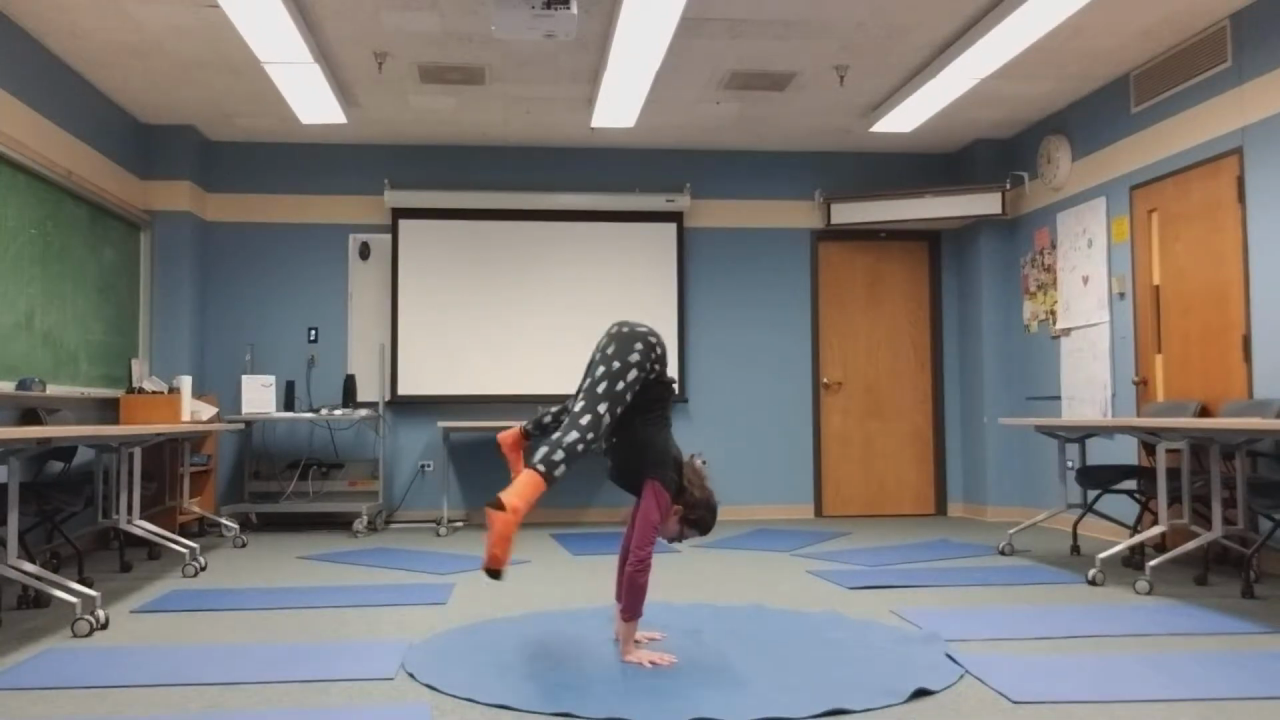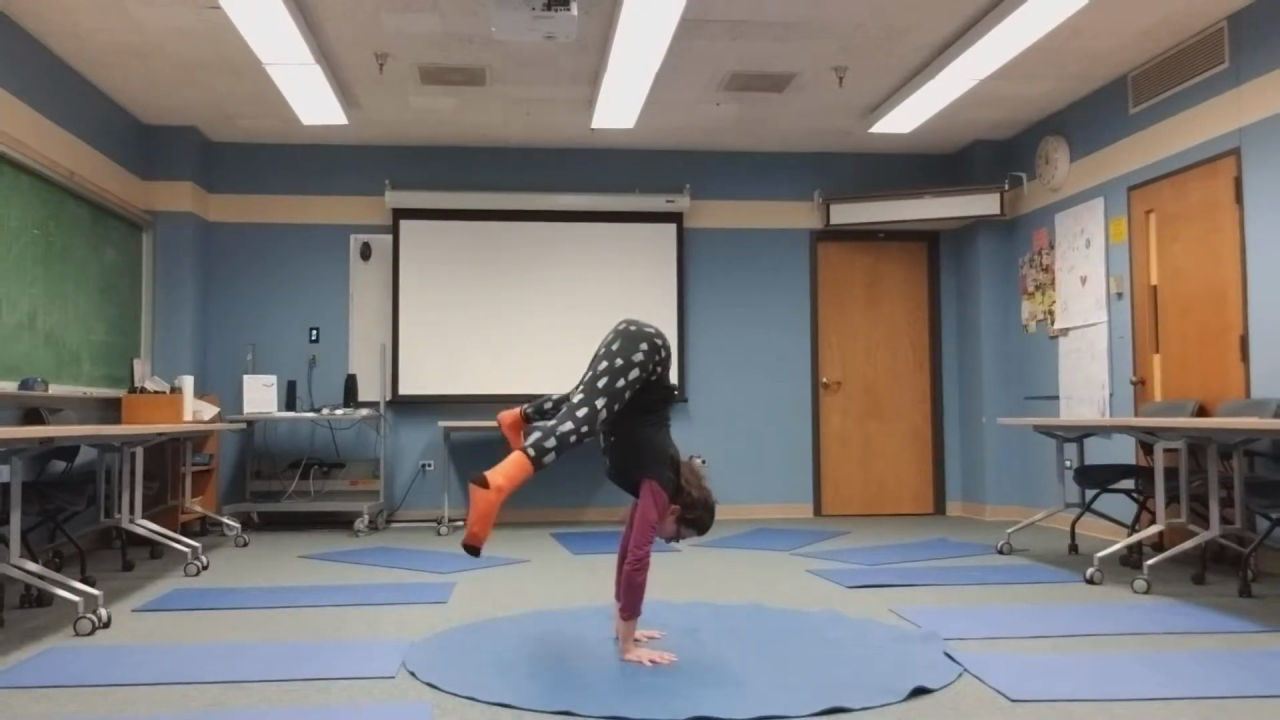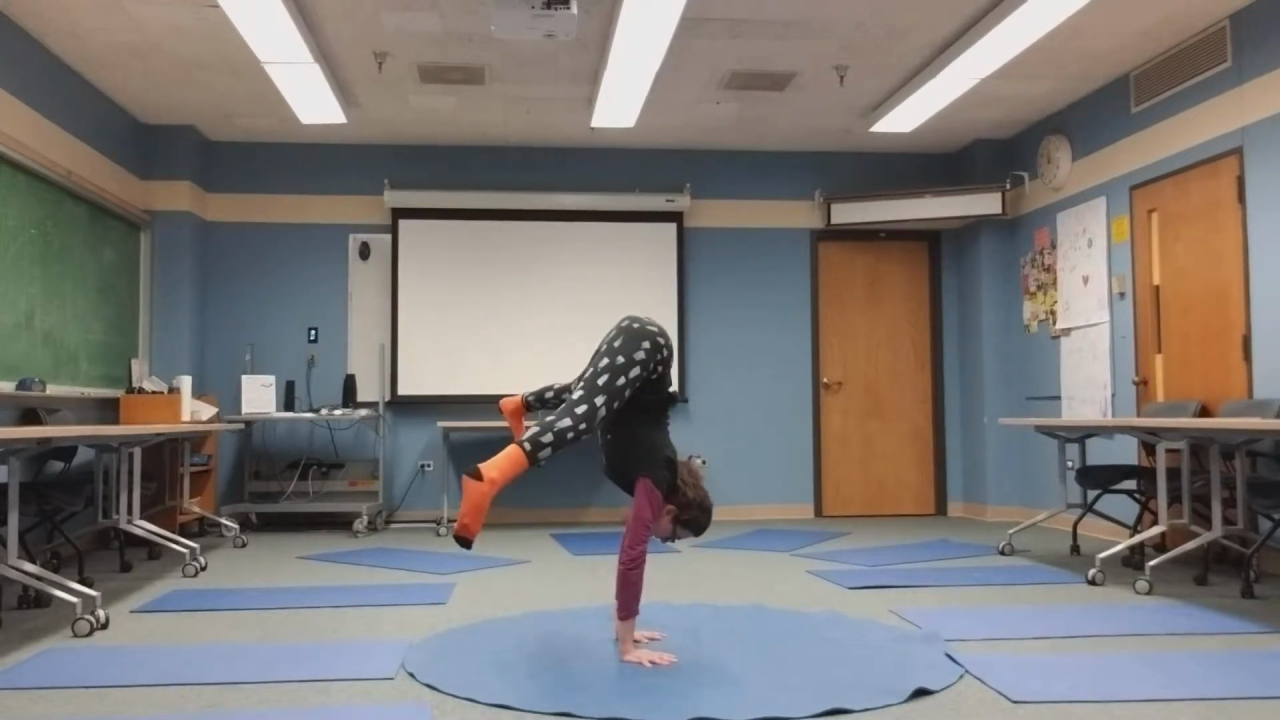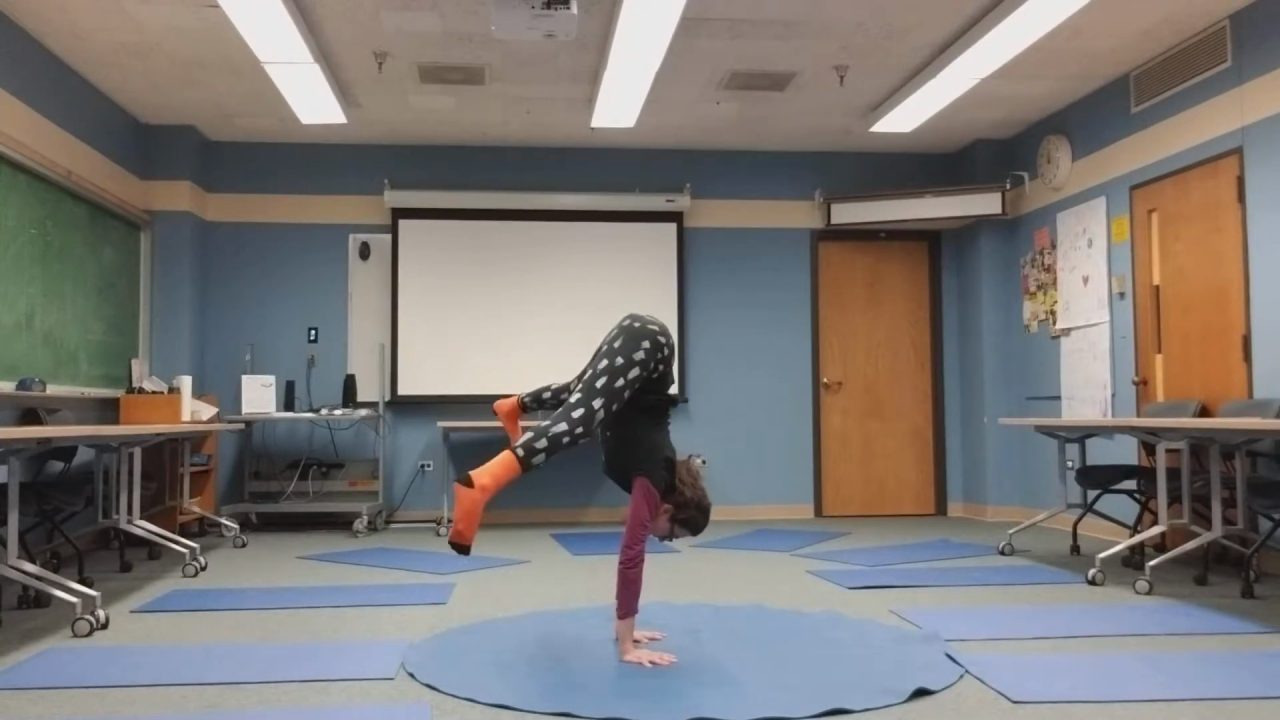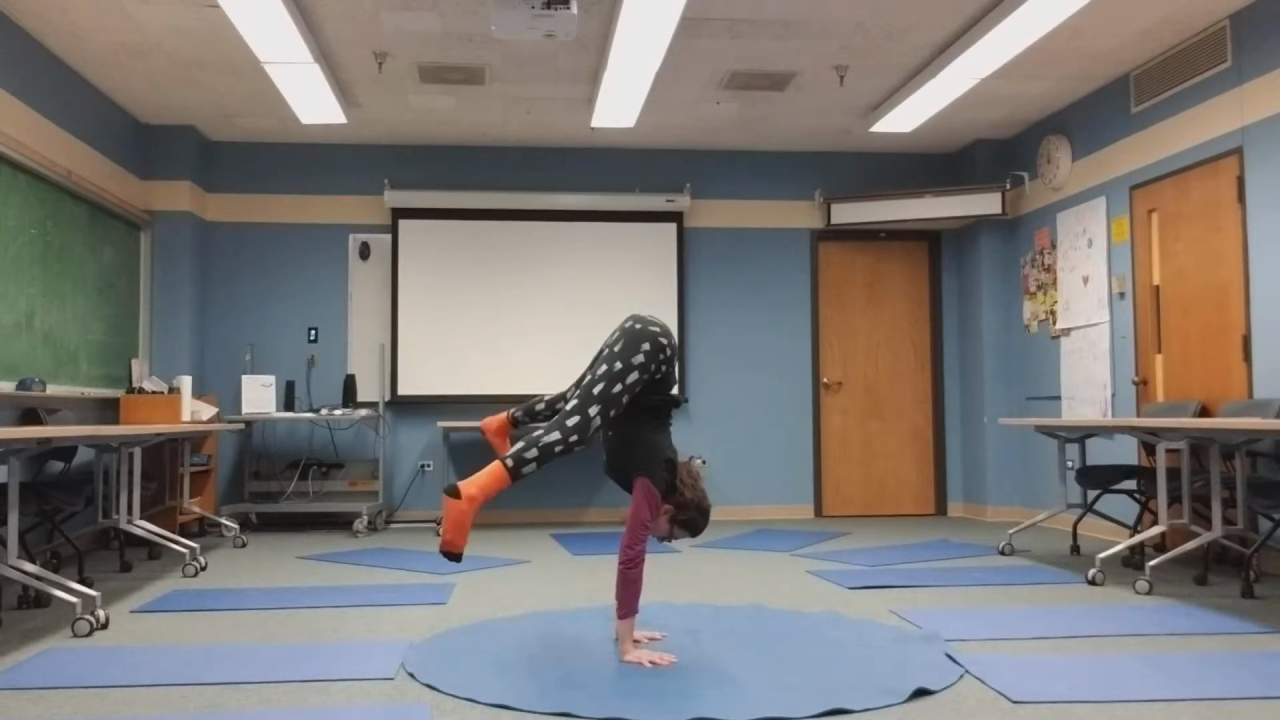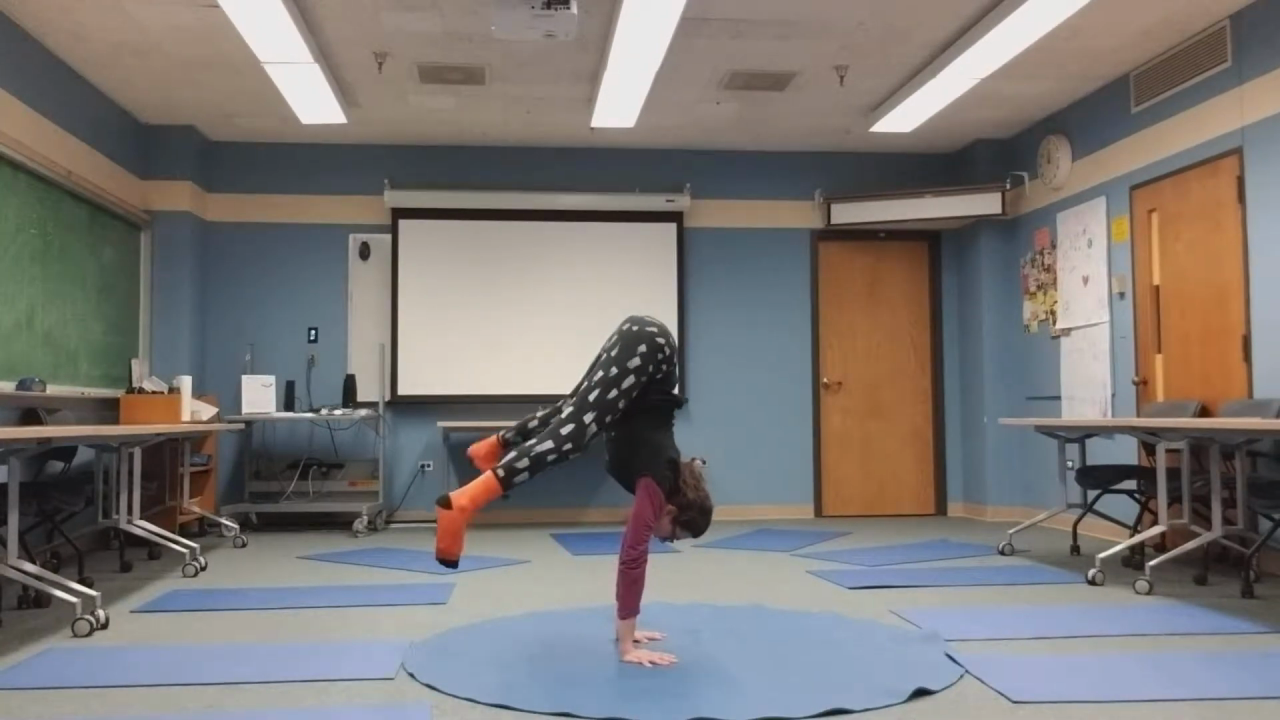
dt=0.1s
person 1, frame 1
left shoulder: (655, 480)
right shoulder: (662, 484)
left elbow: (632, 548)
right elbow: (639, 560)
left wrist: (624, 625)
right wrist: (629, 645)
left knee: (582, 409)
left ankle: (517, 437)
right ankle: (512, 505)
person 1, frame 2
left shoulder: (653, 479)
right shoulder: (660, 485)
left elbow: (629, 550)
right elbow: (636, 560)
left wrist: (624, 626)
right wrist: (628, 644)
left knee: (580, 406)
left ankle: (518, 419)
right ankle: (496, 485)
person 1, frame 3
left shoulder: (655, 479)
right shoulder: (655, 482)
left elbow: (630, 550)
right elbow: (633, 558)
left wrist: (624, 627)
right wrist: (626, 646)
left knee: (582, 396)
left ankle: (519, 406)
right ankle: (489, 477)
person 1, frame 4
left shoulder: (656, 478)
right shoulder: (653, 482)
right elbow: (632, 557)
right wrist: (627, 646)
left knee: (579, 395)
left ankle: (515, 406)
right ankle: (482, 483)
person 1, frame 5
left shoulder: (659, 478)
right shoulder: (654, 482)
right elbow: (631, 557)
right wrist: (626, 645)
left knee: (576, 404)
left ankle: (505, 424)
right ankle: (471, 493)
person 1, frame 6
left shoulder: (661, 477)
right shoulder: (657, 483)
right elbow: (633, 558)
right wrist: (626, 646)
left ankle: (496, 446)
right ankle: (464, 502)
